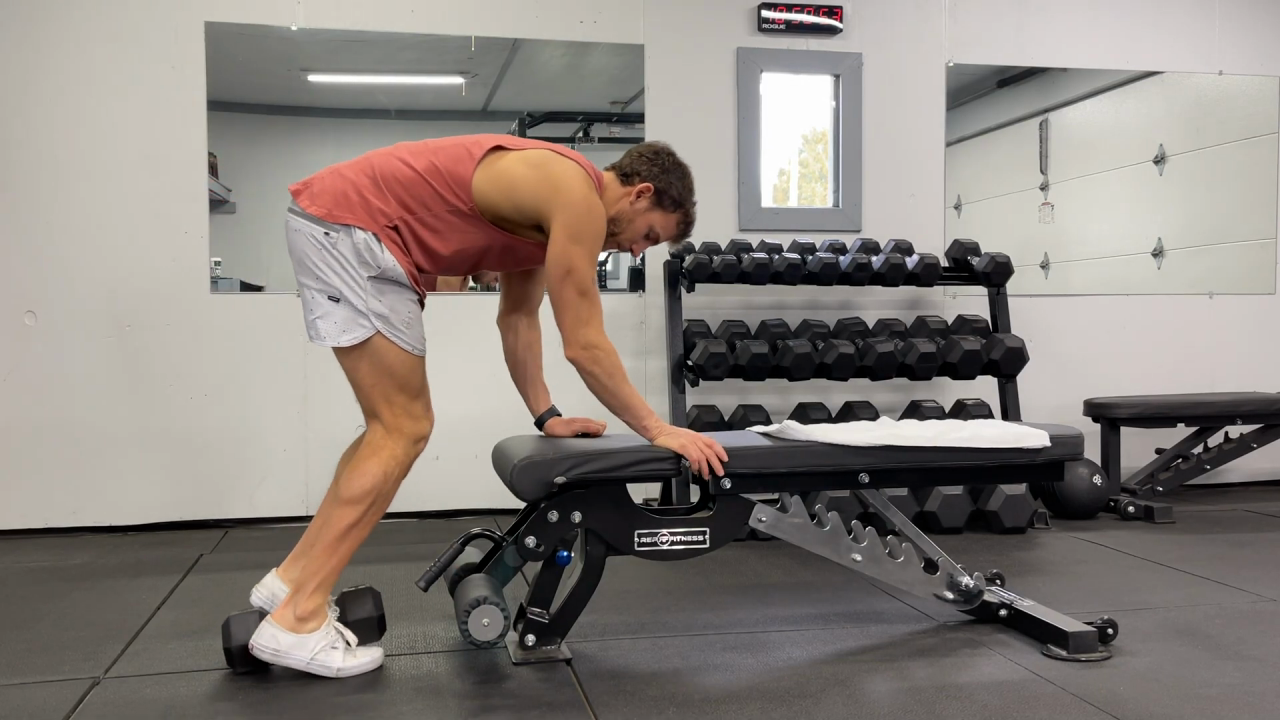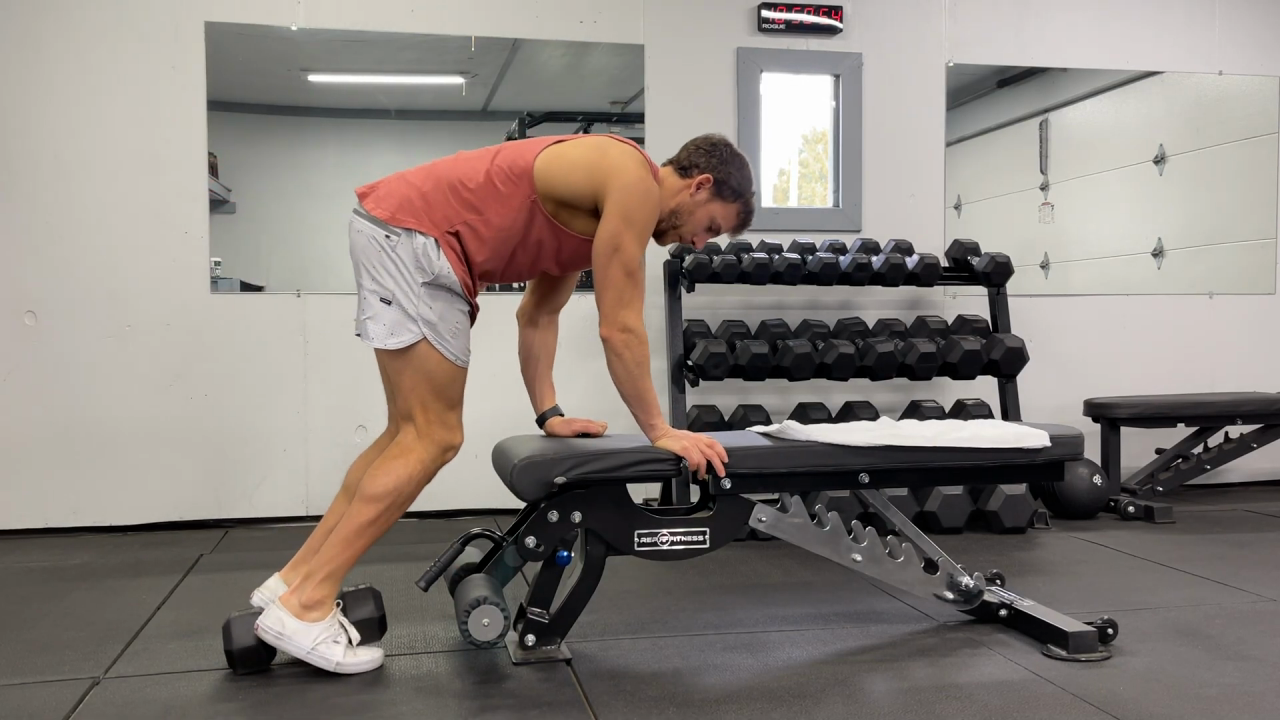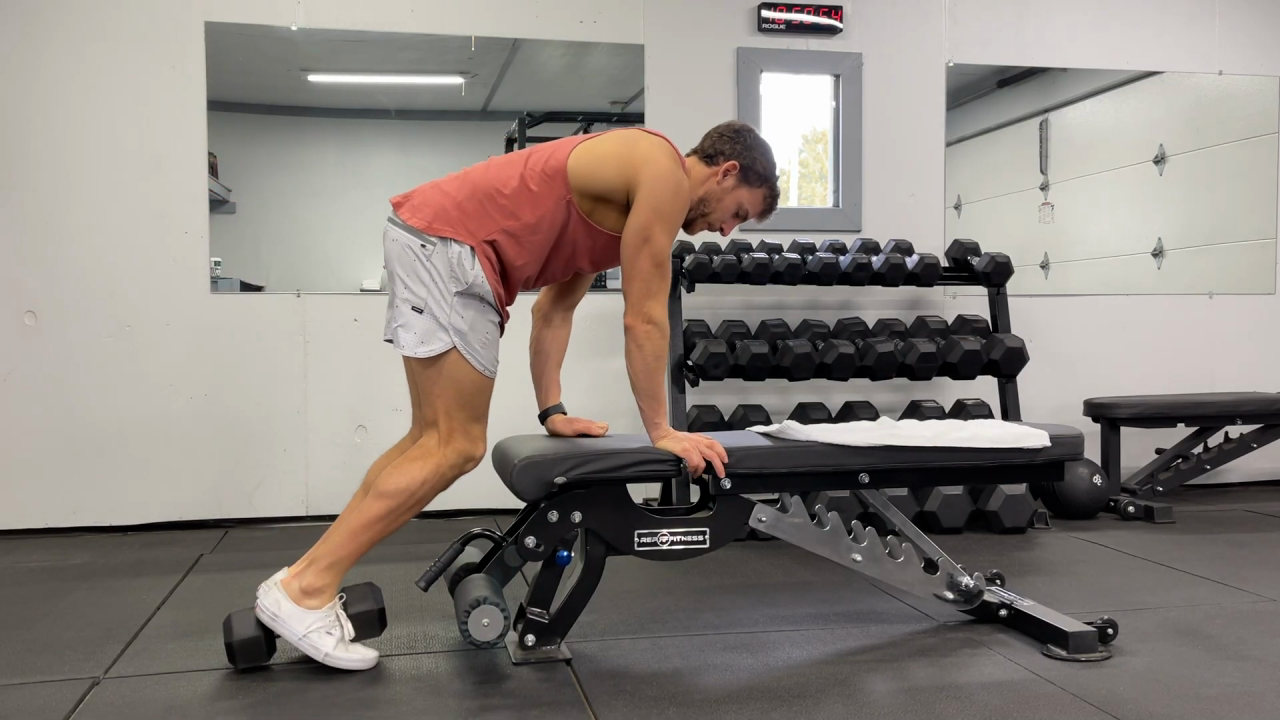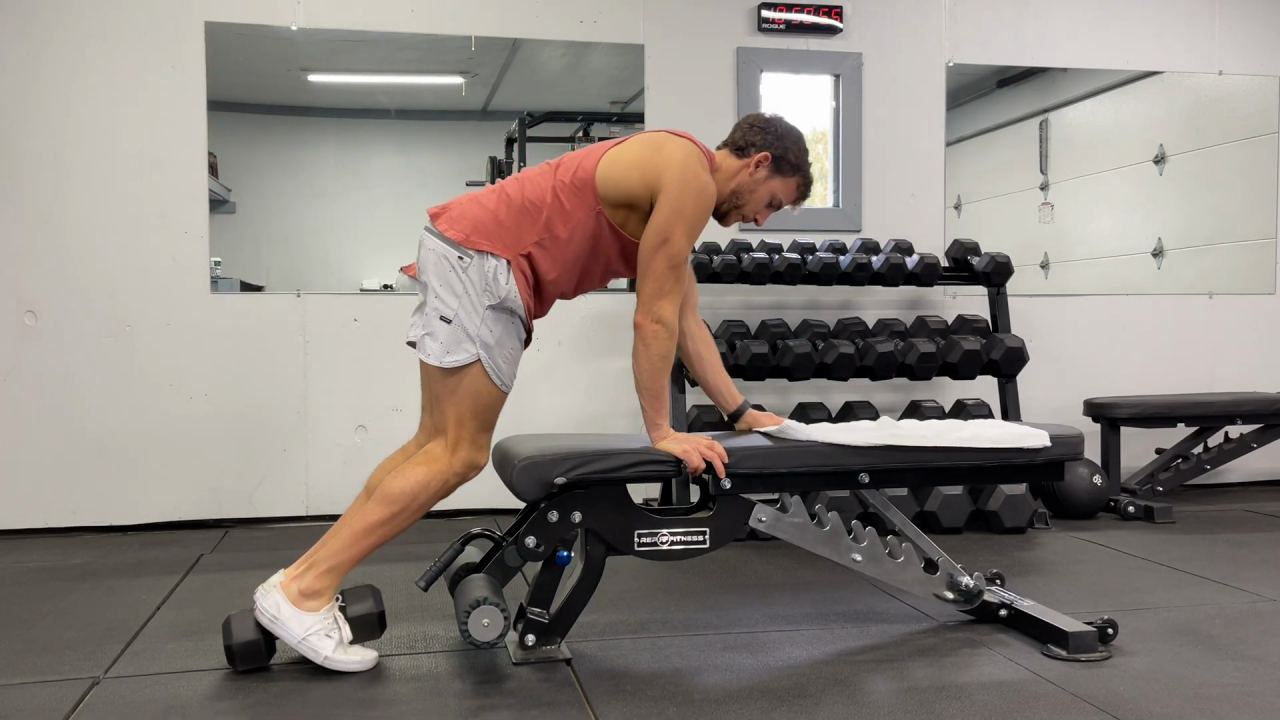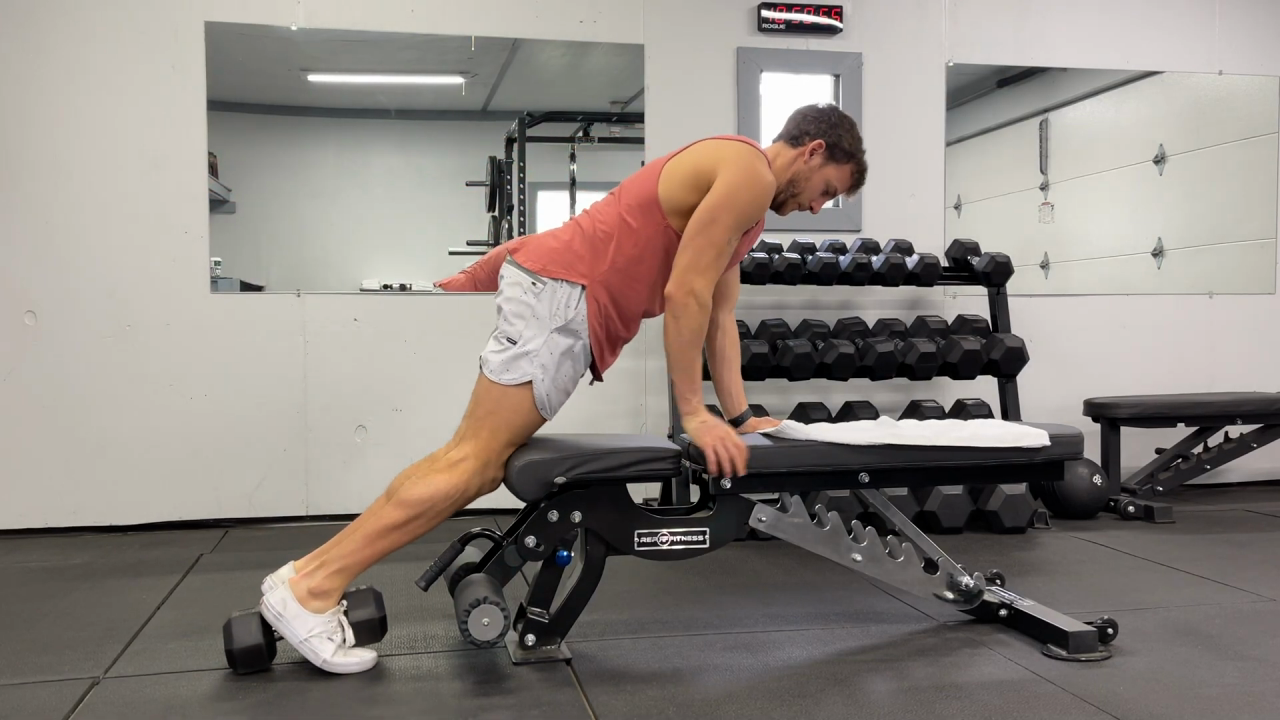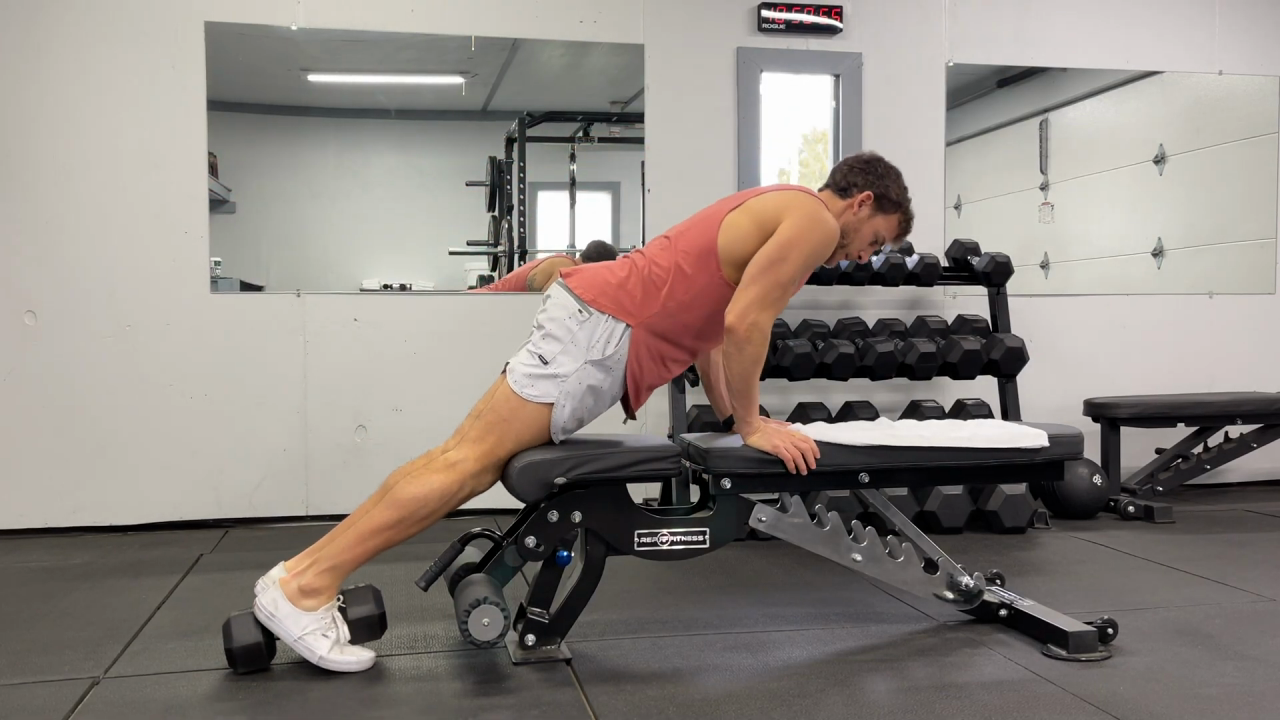
dt=0.4s
person 1, frame 1
left shoulder: (551, 204)
right shoulder: (581, 201)
left elbow: (518, 319)
right elbow: (585, 345)
left wrist: (545, 416)
right wrist: (657, 430)
left hip: (337, 224)
right hip: (347, 225)
left knee: (399, 423)
right knee: (403, 429)
left ankle: (293, 578)
right ankle: (297, 622)
person 1, frame 2
left shoulder: (599, 204)
right shoulder: (635, 183)
left elbow: (538, 316)
right elbow: (619, 328)
left wrist: (548, 414)
right wrist: (659, 431)
left hip: (398, 230)
right hip: (410, 233)
left knee: (412, 434)
right knee: (433, 438)
left ankle: (296, 581)
right ankle: (304, 608)
person 1, frame 3
left shoulder: (627, 190)
right shoulder: (664, 175)
left elbow: (554, 311)
right elbow: (644, 318)
left wrist: (552, 410)
right wrist: (661, 431)
left hip: (430, 238)
right hip: (445, 244)
left knee: (434, 439)
right knee: (456, 445)
left ankle: (303, 578)
right ankle: (306, 593)
person 1, frame 4
left shoulder: (669, 179)
right shoulder: (691, 178)
left elbow: (684, 319)
right elbow: (654, 318)
left wrist: (738, 409)
right wrist: (661, 431)
left hip: (470, 252)
right hip: (482, 258)
left knee: (439, 447)
right knee: (459, 454)
left ankle: (305, 579)
right ankle: (303, 593)
person 1, frame 5
left shoulder: (738, 187)
right shoulder: (749, 173)
left elbow: (719, 315)
right elbow: (686, 293)
left wrist: (741, 417)
right wrist: (692, 413)
left hip: (558, 290)
right hip: (561, 292)
left knee: (478, 463)
right knee: (476, 462)
left ankle: (313, 575)
right ankle: (310, 590)
person 1, frame 6
left shoulder: (778, 213)
right shoulder: (813, 220)
left elbow: (711, 325)
right elbow: (745, 323)
left wrist: (732, 418)
right wrist: (751, 424)
left hip: (598, 316)
right hip: (603, 326)
left knee: (468, 459)
right knee: (470, 461)
left ankle: (306, 575)
right ankle: (302, 587)
